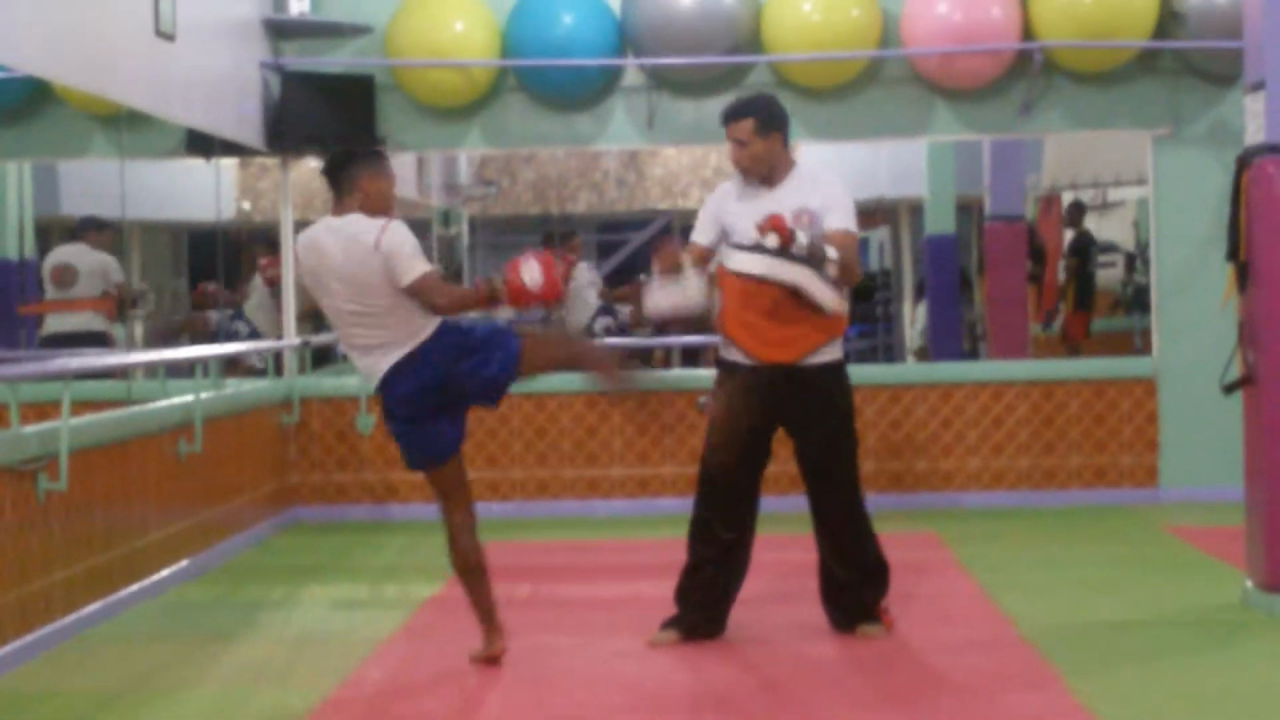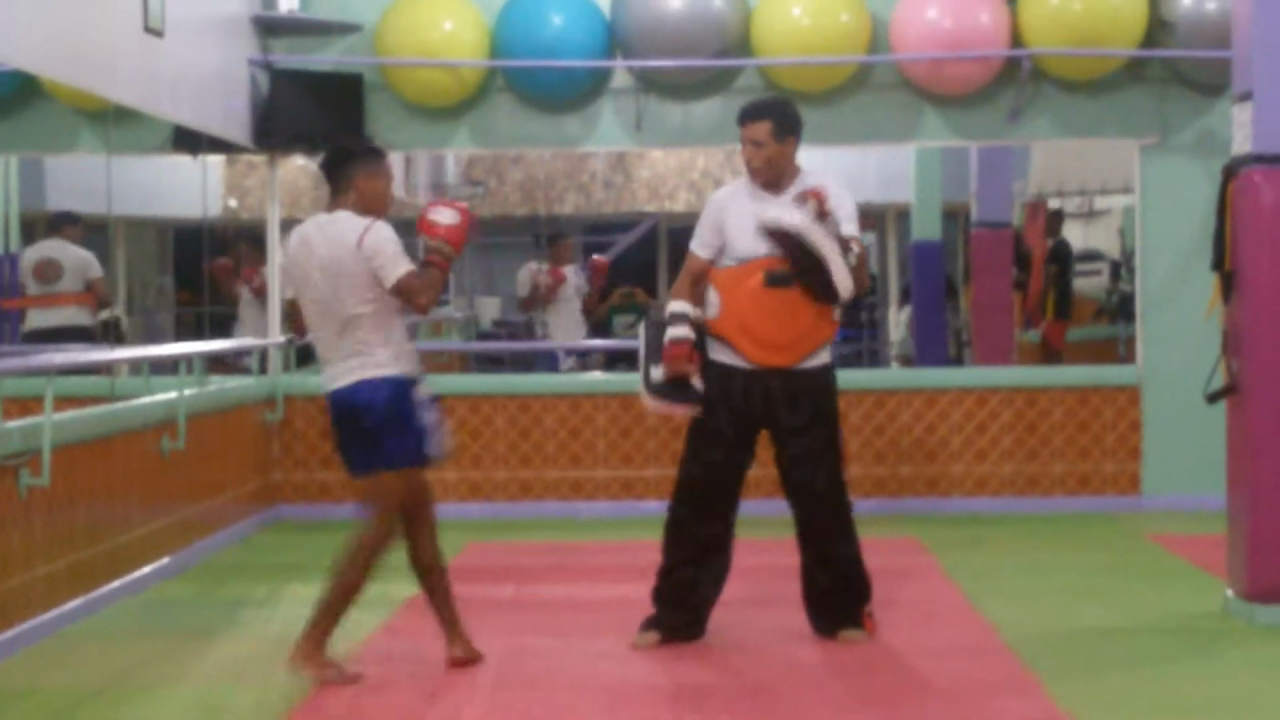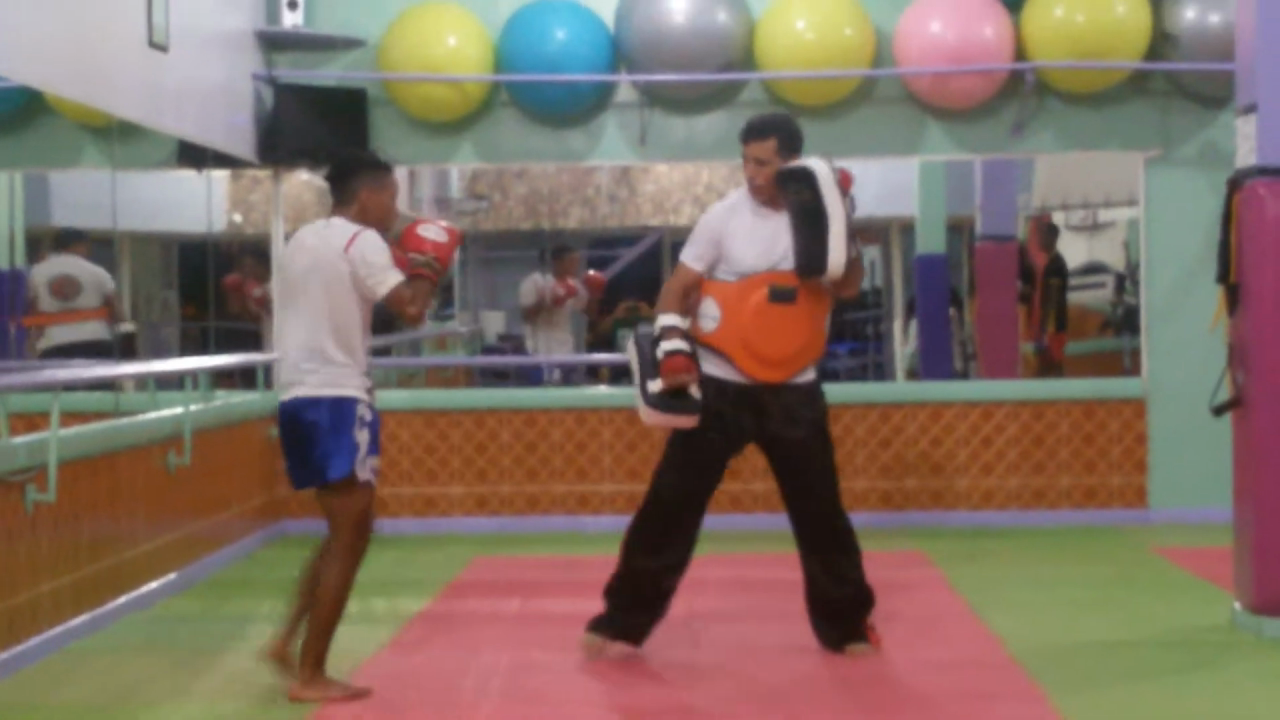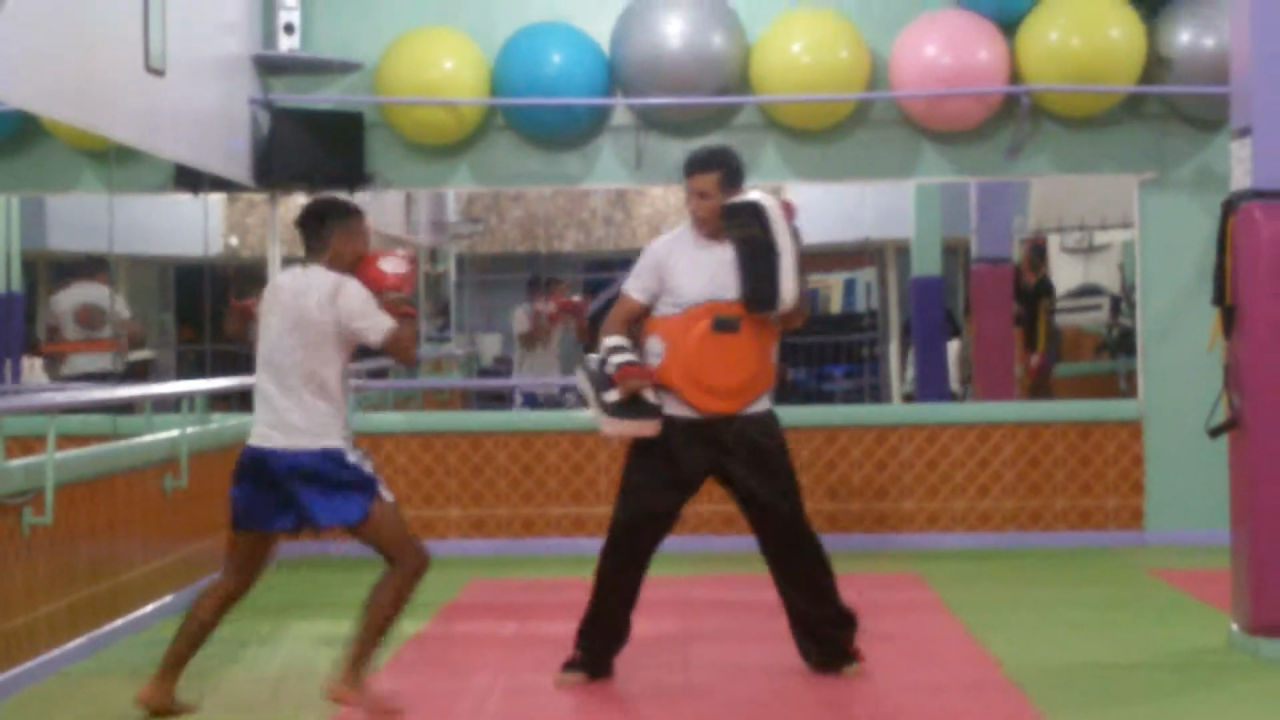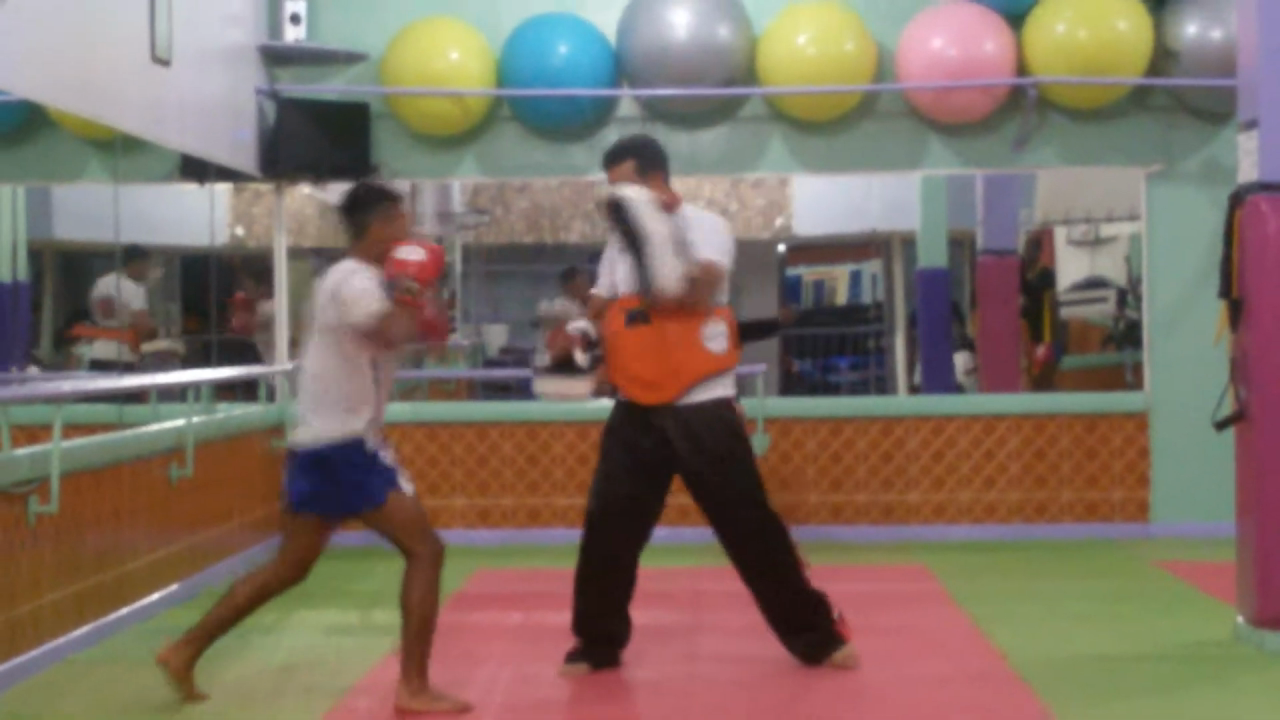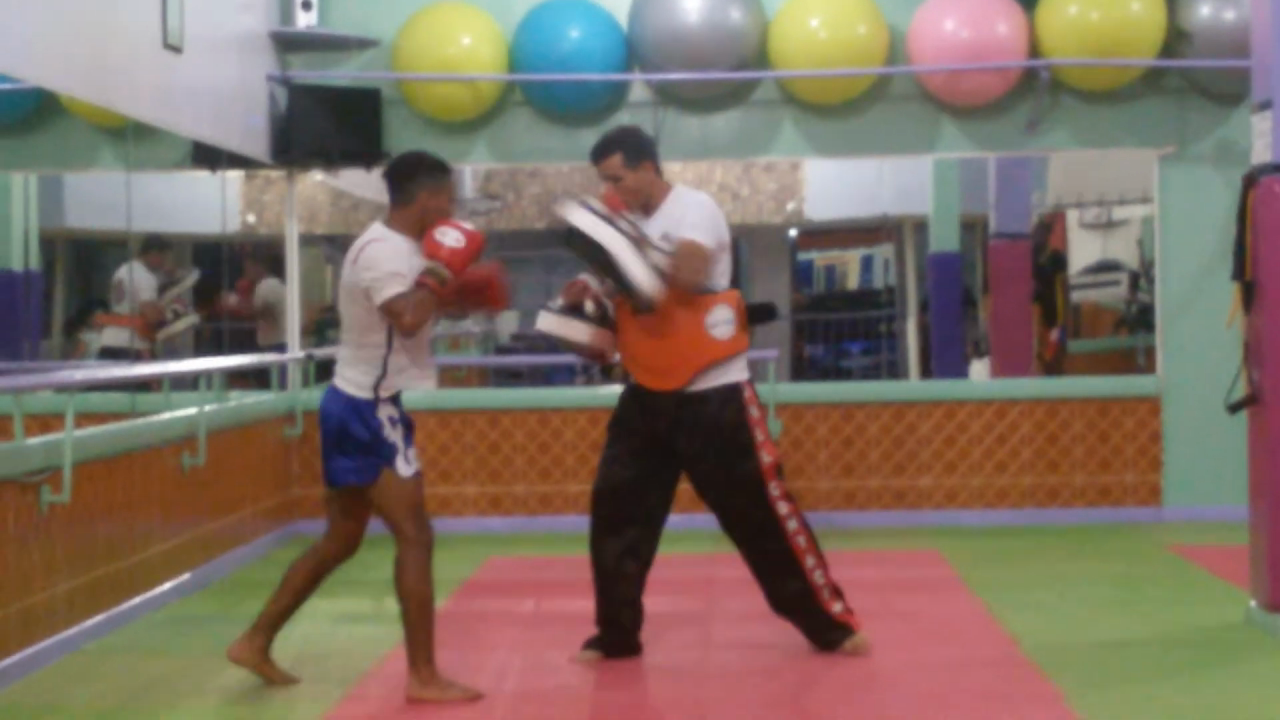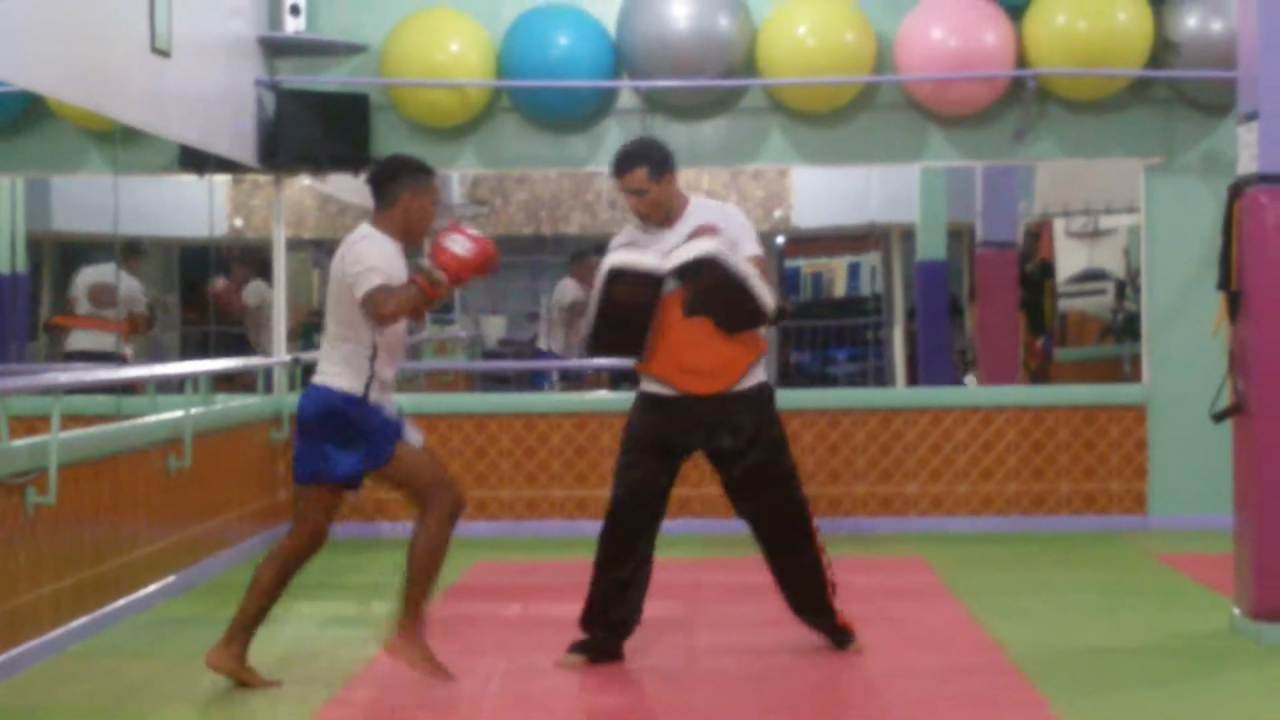
dt=0.2s
person 1, frame 1
left shoulder: (822, 193)
right shoulder: (724, 198)
left elbow: (848, 272)
right elbow: (691, 266)
left wrist: (798, 249)
right wrist: (672, 283)
left hip: (816, 368)
right hip: (744, 368)
left knee: (834, 491)
right knee: (722, 490)
left ankle: (856, 604)
right ankle: (698, 610)
person 1, frame 2
left shoulder: (829, 200)
right shoulder: (725, 201)
left elbow: (859, 281)
right elbow: (689, 279)
left wrist: (826, 231)
right wrist: (677, 335)
left hip: (804, 375)
right hip: (731, 372)
left knee: (821, 498)
right knee: (702, 493)
left ankle: (840, 611)
right ankle: (678, 614)
person 1, frame 3
left shoulder: (819, 210)
right shoulder: (723, 217)
left elbow: (848, 286)
right elbow: (676, 289)
left wrist: (838, 218)
right wrist: (672, 349)
left hip: (793, 390)
right hip: (721, 386)
left knee: (820, 509)
right knee: (673, 500)
left ankle: (845, 623)
right ankle: (624, 618)
person 1, frame 4
right shoulder: (666, 249)
left elbow: (792, 319)
right elbow: (617, 319)
right wrist: (622, 363)
left hip: (746, 421)
right hip: (675, 423)
left knee: (788, 533)
right knee: (630, 534)
left ankle: (831, 646)
right ankle: (593, 654)
person 1, frame 5
left shoulder: (703, 228)
right shoulder: (619, 243)
left elbow: (694, 294)
right elbow: (600, 311)
left hip: (703, 408)
right hip: (636, 412)
left knee: (748, 521)
right knee: (606, 526)
left ankle: (817, 635)
right ankle: (597, 644)
person 1, frame 6
left shoulder: (695, 210)
right shoulder: (632, 226)
left elbow: (687, 280)
right wrist: (591, 294)
left hip: (714, 392)
right hip: (648, 394)
left knee: (758, 508)
right knee: (615, 507)
left ankle: (830, 621)
right ankle: (616, 633)
person 1, frame 7
left shoulder: (723, 219)
right shoulder: (627, 243)
right wrist: (607, 296)
left hip: (737, 393)
right hip: (664, 398)
left knee: (780, 509)
right knee: (628, 514)
left ankle: (827, 618)
right ankle: (603, 636)
person 2, frame 1
left shoulder: (306, 246)
right shoulder: (386, 234)
right elbow: (439, 300)
right wrist: (495, 291)
left hip: (401, 388)
right hip: (442, 353)
left knee: (456, 507)
right knee: (564, 349)
left ankle: (492, 634)
person 2, frame 2
left shoulder: (297, 241)
right shoulder: (371, 233)
left elbow: (298, 320)
right elbow: (422, 298)
right wrist: (437, 262)
left hip: (343, 395)
right hip: (386, 387)
left knee: (417, 513)
right knee: (381, 524)
left ankle: (455, 638)
right ankle: (314, 644)
person 2, frame 3
left shoulder: (297, 242)
right shoulder: (361, 241)
right elbow: (410, 309)
right wrist: (427, 272)
left hip: (296, 402)
right hip: (337, 403)
left knee: (351, 531)
right knee: (346, 539)
left ankle: (288, 639)
right ankle: (309, 675)
person 2, frame 4
left shoulder: (279, 285)
right shoulder: (345, 291)
right elbow: (406, 352)
left wrist: (376, 309)
right wrist: (398, 310)
left hip: (262, 452)
right hip: (319, 454)
left knee: (237, 576)
right knee: (408, 559)
right ankle: (352, 678)
person 2, frame 5
left shoulder: (352, 278)
right shoulder: (355, 282)
right elbow: (392, 335)
right wrist: (409, 297)
left hip: (316, 443)
right hip: (343, 448)
left knee: (287, 566)
right knee: (425, 550)
left ankle: (184, 651)
person 2, frame 6
left shoulder: (401, 247)
right shoulder: (380, 252)
left elbow: (413, 314)
right elbow: (409, 319)
left wrist: (460, 288)
right wrist: (439, 274)
left hip: (359, 406)
right hip: (364, 409)
left knee: (338, 540)
right knee: (414, 535)
left ankle: (255, 642)
right ankle: (424, 676)
person 2, frame 7
left shoulder: (378, 245)
right shoulder: (372, 248)
left elbow: (395, 310)
right elbow: (384, 310)
left wrist: (430, 285)
right wrist: (430, 279)
left hip: (332, 401)
right hip: (350, 405)
left knee: (304, 536)
right knee: (445, 498)
left ankle: (231, 647)
right ankle: (409, 632)
